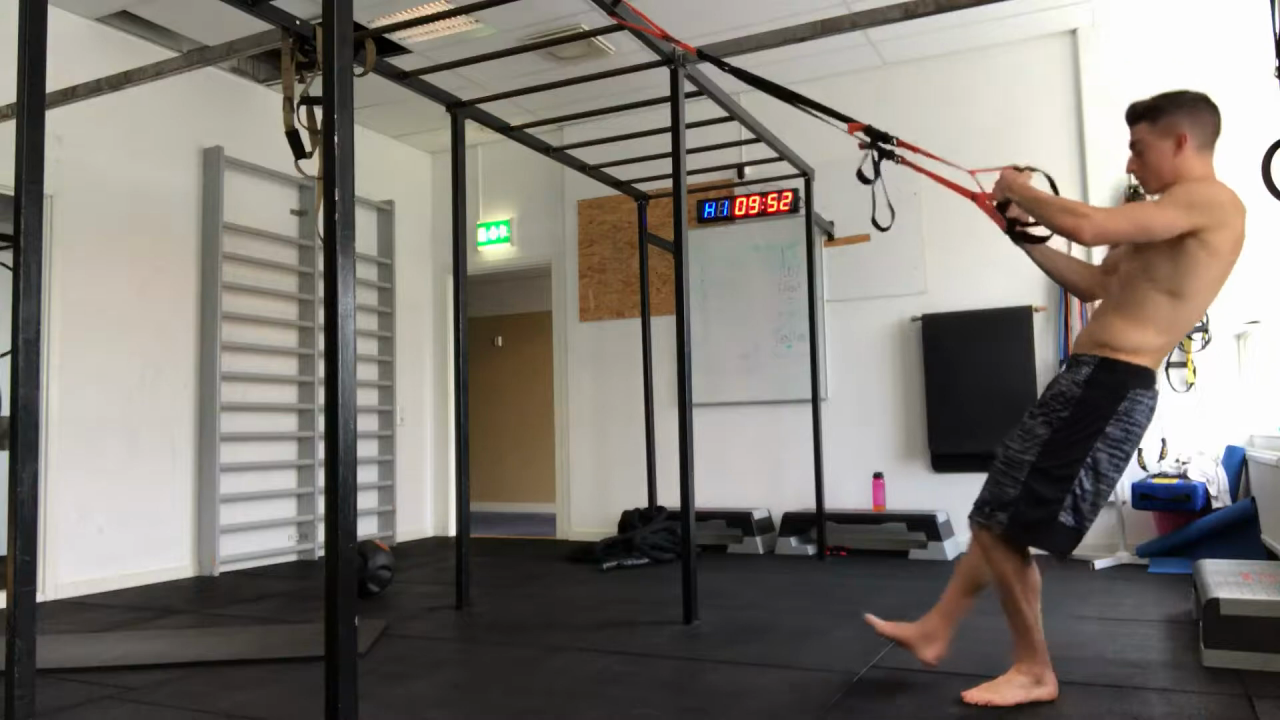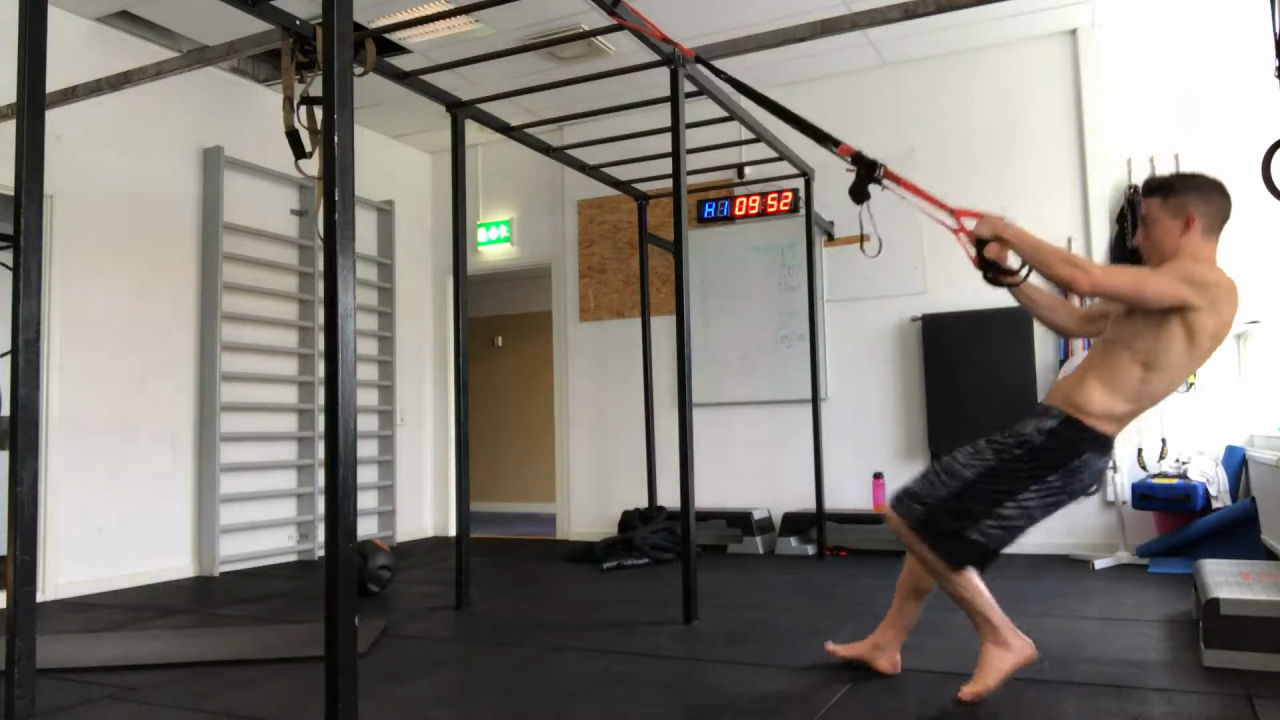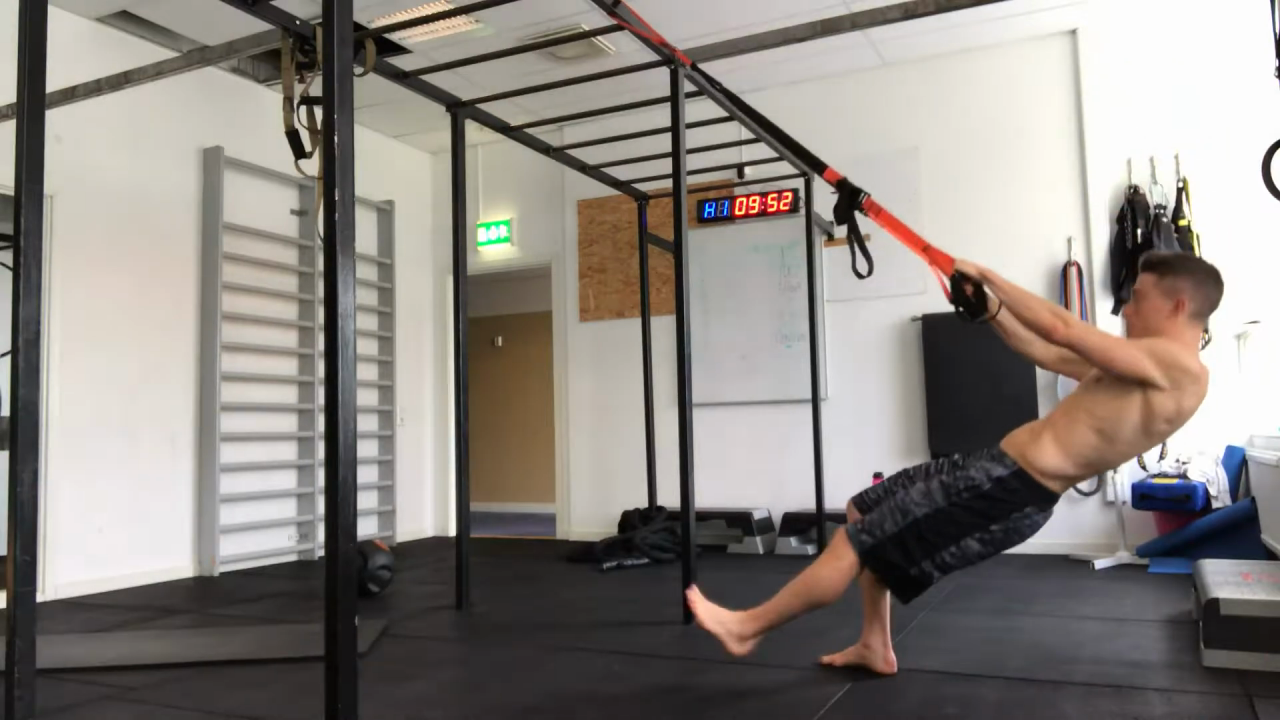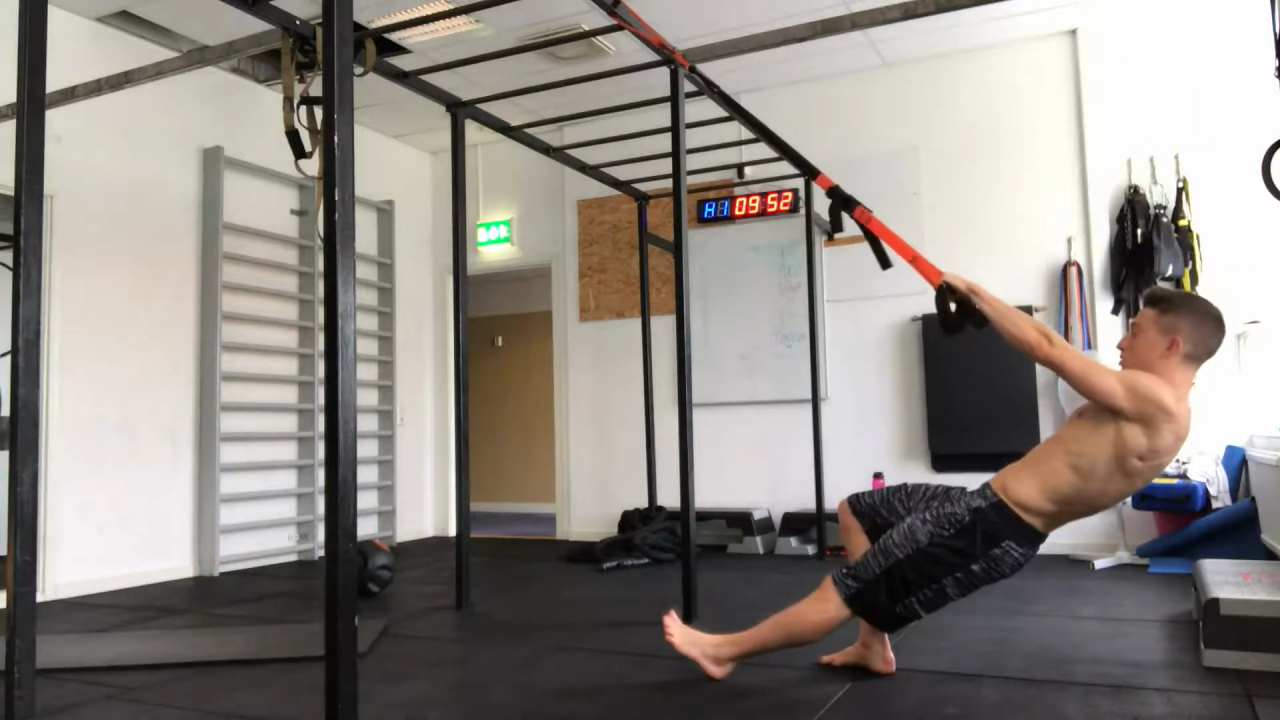
dt=0.4s
person 1, frame 1
left shoulder: (1210, 201)
right shoulder: (1175, 217)
left elbow: (1086, 226)
right elbow: (1094, 283)
left wrist: (1021, 192)
right wrist: (1025, 235)
left hip: (1106, 387)
right hip: (1096, 382)
left knee: (1002, 525)
right knee: (995, 516)
left ankle: (1033, 672)
right ankle: (934, 632)
person 1, frame 2
left shoulder: (1207, 285)
right shoulder: (1171, 290)
left elbow: (1080, 278)
right elbow: (1075, 320)
left wrist: (1007, 232)
right wrist: (1008, 273)
left hip: (1063, 441)
right hip: (1058, 433)
left knee: (911, 514)
right knee: (933, 523)
left ankle: (1002, 639)
right ankle: (885, 644)
person 1, frame 3
left shoulder: (1179, 367)
right shoulder: (1149, 364)
left elbow: (1059, 330)
right elbow: (1050, 354)
left wrist: (986, 275)
right wrist: (987, 306)
left hip: (1010, 490)
right hip: (1003, 471)
left knee: (851, 544)
right knee: (865, 512)
left ankle: (747, 629)
right ankle: (875, 645)
person 1, frame 4
left shoulder: (1157, 402)
right shoulder: (1148, 406)
left elbow: (1046, 347)
right elbow: (1057, 353)
left wrist: (972, 289)
right wrist: (979, 306)
left hip: (991, 529)
right hip: (992, 511)
left knee: (839, 593)
right knee: (856, 511)
left ankle: (724, 650)
right ankle: (874, 646)
